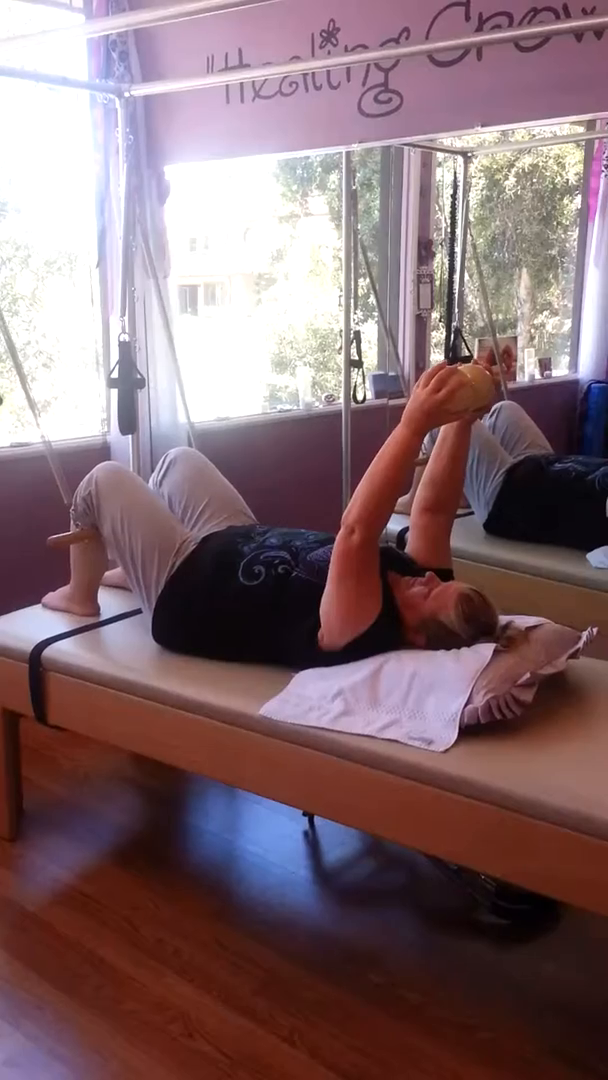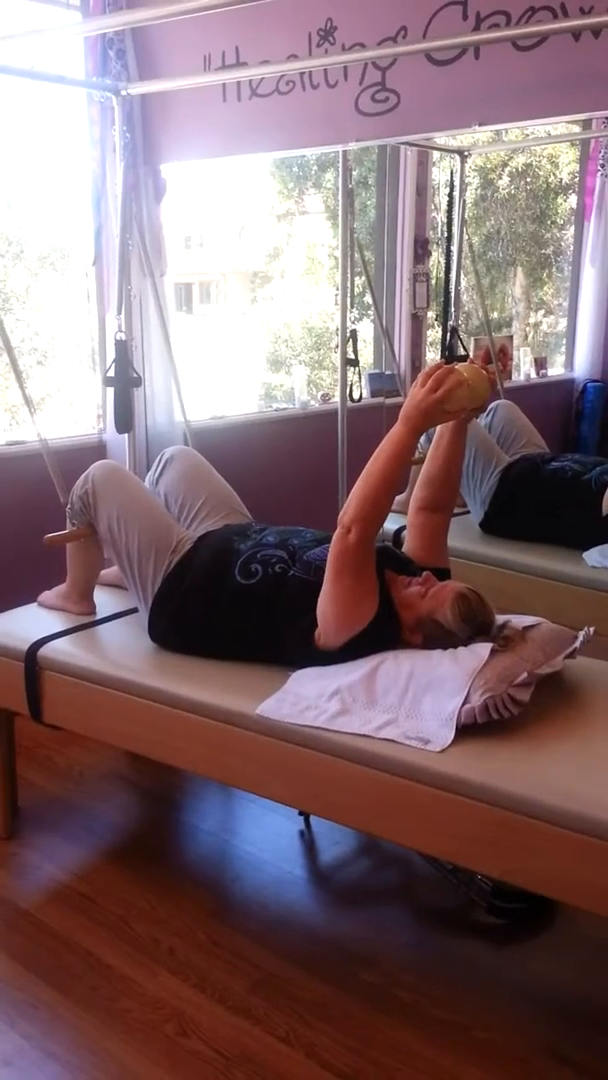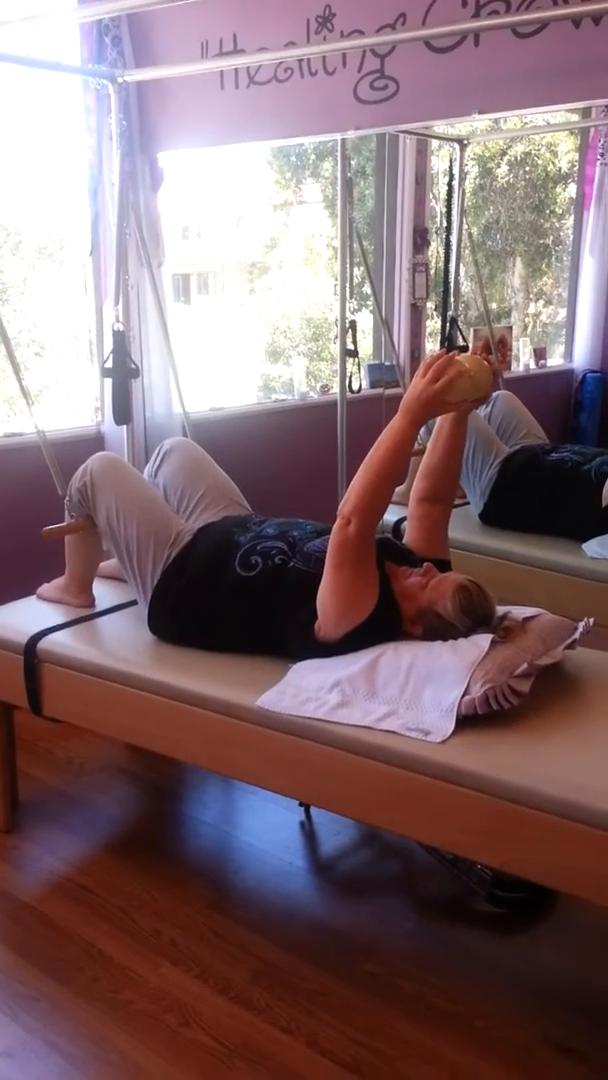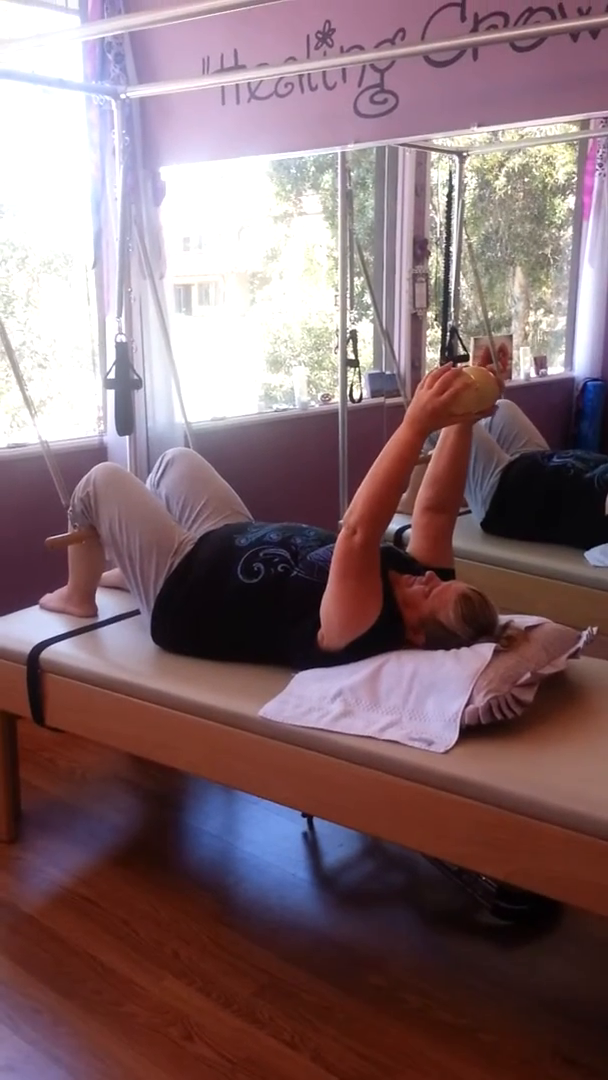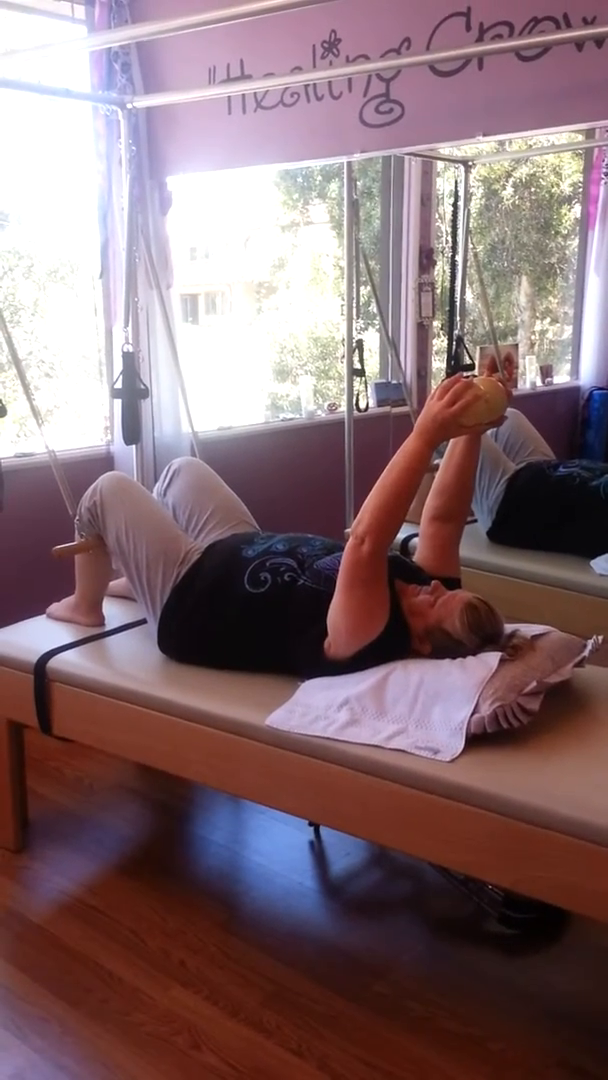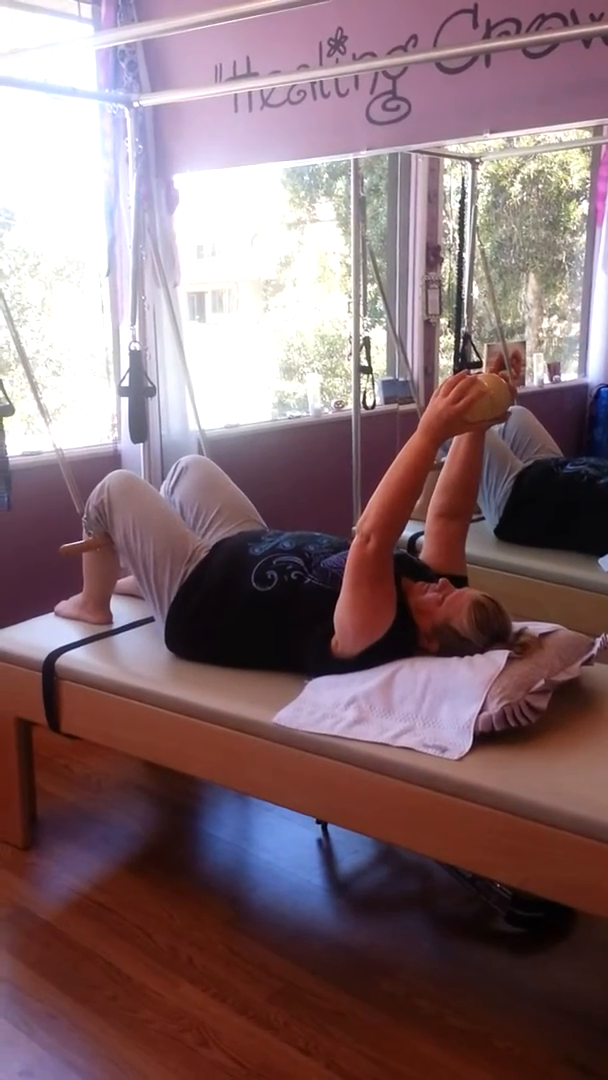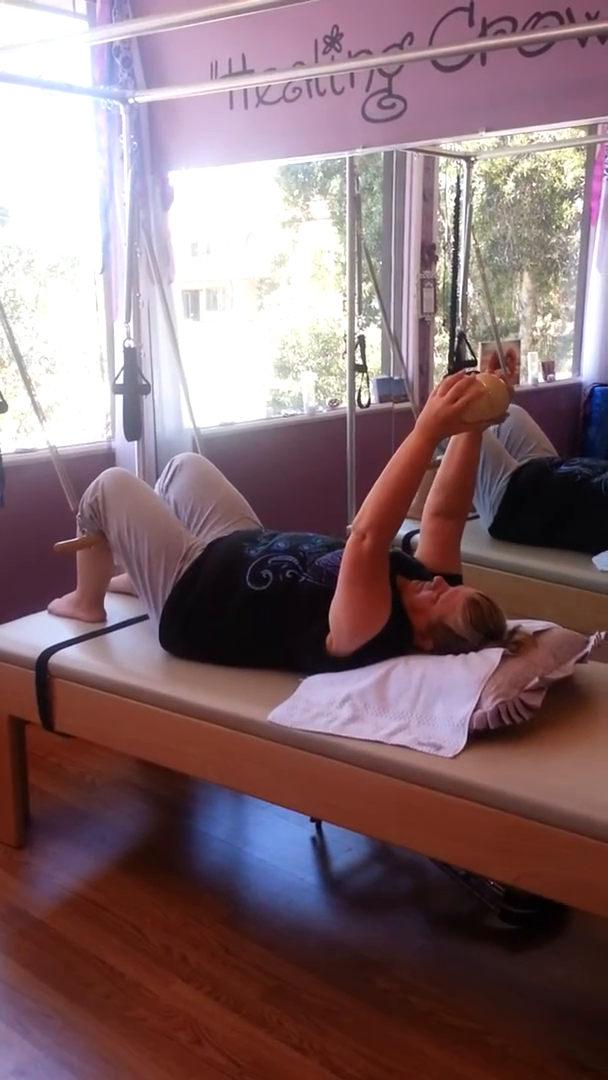
dt=0.7s
person 1, frame 1
left shoulder: (363, 631)
right shoulder: (423, 582)
left elbow: (357, 530)
right elbow: (434, 508)
left wrist: (413, 425)
right wrist: (459, 420)
left hip: (185, 591)
left knee: (104, 479)
right knee: (181, 460)
left ankle: (80, 595)
right ankle: (132, 567)
person 1, frame 2
left shoulder: (361, 629)
right shoulder: (415, 577)
left elbow: (353, 529)
right elbow: (431, 506)
left wrist: (410, 424)
right wrist: (455, 418)
left hip: (182, 590)
left knee: (100, 477)
right knee: (178, 459)
left ankle: (76, 593)
right ankle: (128, 564)
person 1, frame 3
left shoulder: (362, 621)
right shoulder: (424, 576)
left elbow: (353, 520)
right elbow: (432, 497)
left wrist: (411, 415)
right wrist: (456, 410)
left hip: (181, 583)
right hip: (232, 542)
left knee: (99, 469)
right knee: (177, 450)
left ankle: (74, 586)
right ankle: (127, 559)
person 1, frame 4
left shoulder: (365, 631)
right shoulder: (424, 581)
left elbow: (358, 532)
right elbow: (435, 508)
left wrist: (416, 426)
right wrist: (461, 421)
left hip: (182, 591)
left knee: (102, 479)
right knee: (178, 461)
left ankle: (78, 595)
right ankle: (130, 567)
person 1, frame 5
left shoulder: (370, 640)
right shoulder: (434, 593)
left elbow: (367, 540)
right elbow: (443, 518)
left wrist: (426, 436)
right wrist: (471, 431)
left hip: (190, 600)
left knee: (109, 489)
right knee: (185, 470)
left ankle: (84, 605)
right ankle: (135, 578)
person 1, frame 6
left shoulder: (378, 639)
right shoulder: (437, 589)
left elbow: (371, 539)
right elbow: (449, 514)
left wrist: (430, 434)
right wrist: (474, 426)
left hip: (195, 598)
left knee: (116, 487)
right knee: (193, 467)
left ankle: (92, 603)
right ankle: (141, 572)
person 1, frame 7
left shoulder: (371, 637)
right shoulder: (433, 588)
left elbow: (368, 535)
right elbow: (444, 513)
left wrist: (427, 432)
right wrist: (470, 427)
left hip: (191, 597)
left knee: (111, 485)
right knee: (187, 465)
left ankle: (85, 601)
right ankle: (136, 571)
